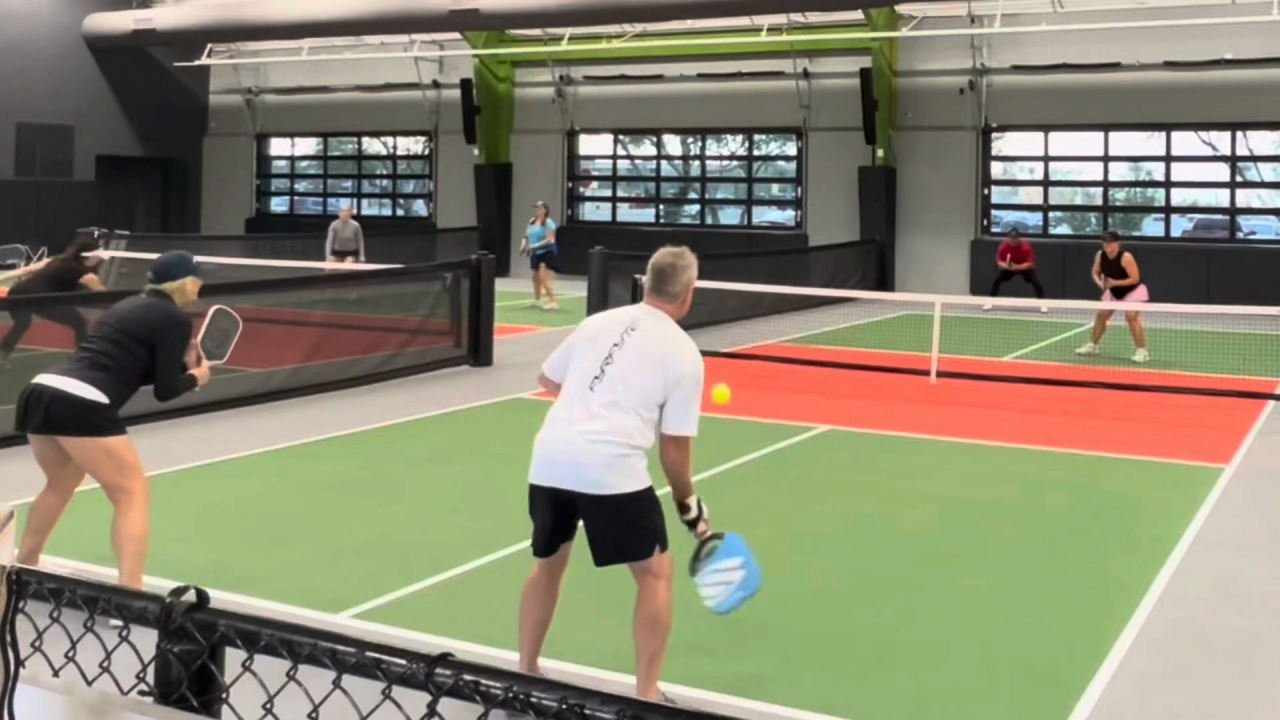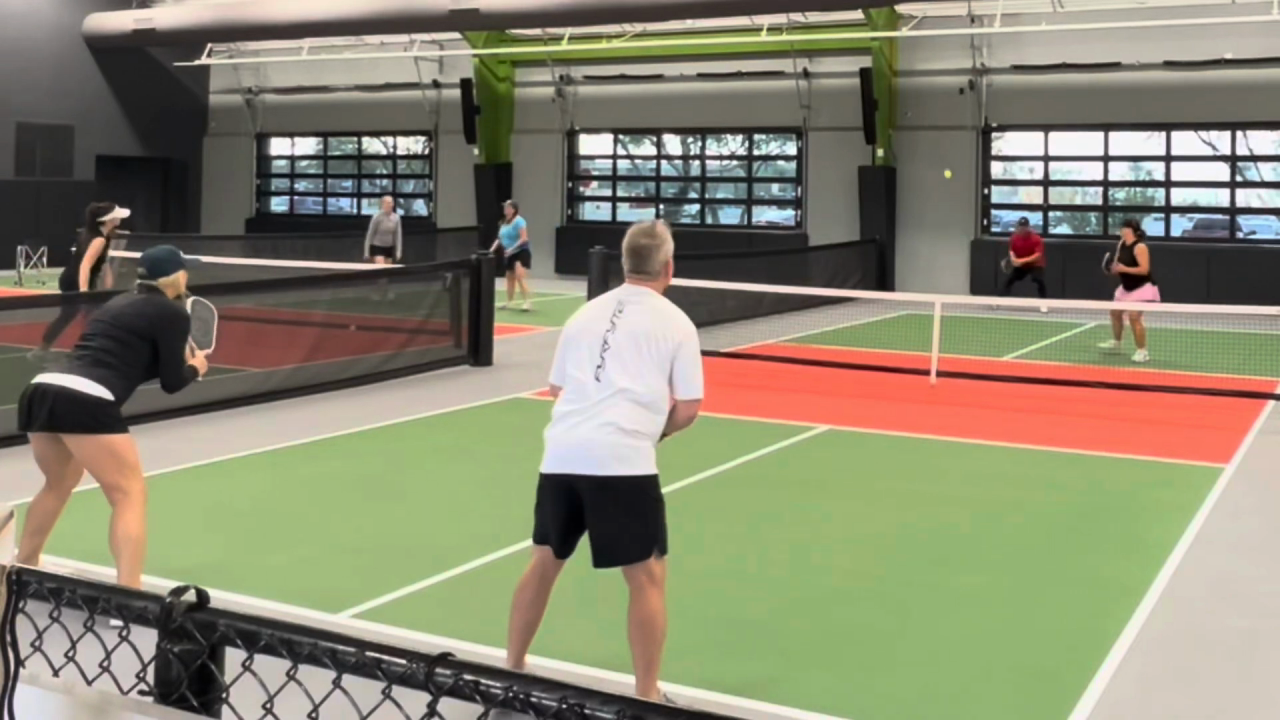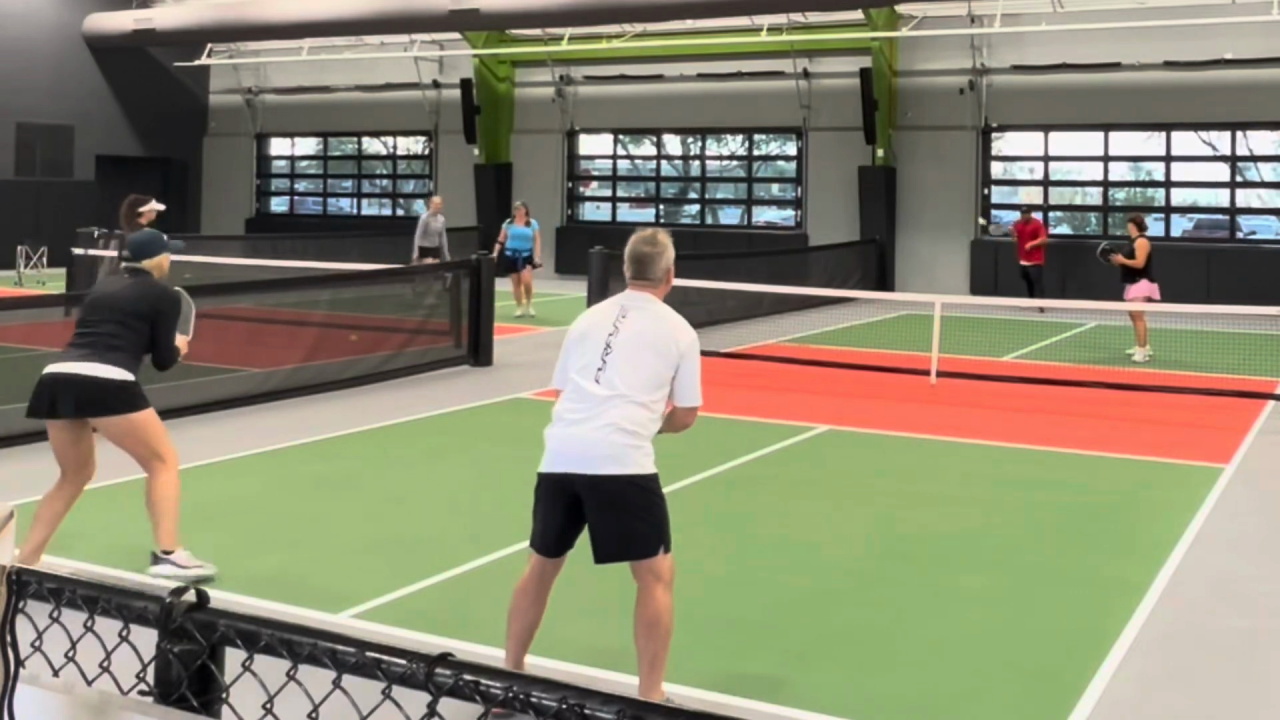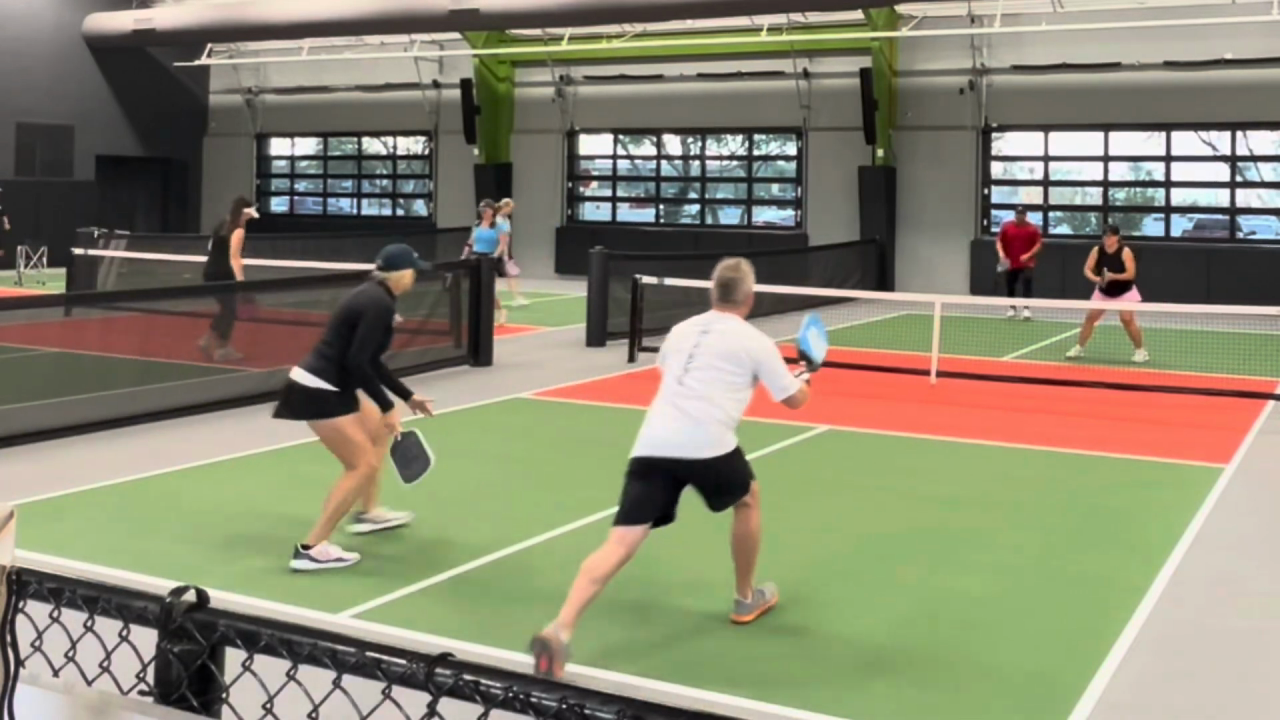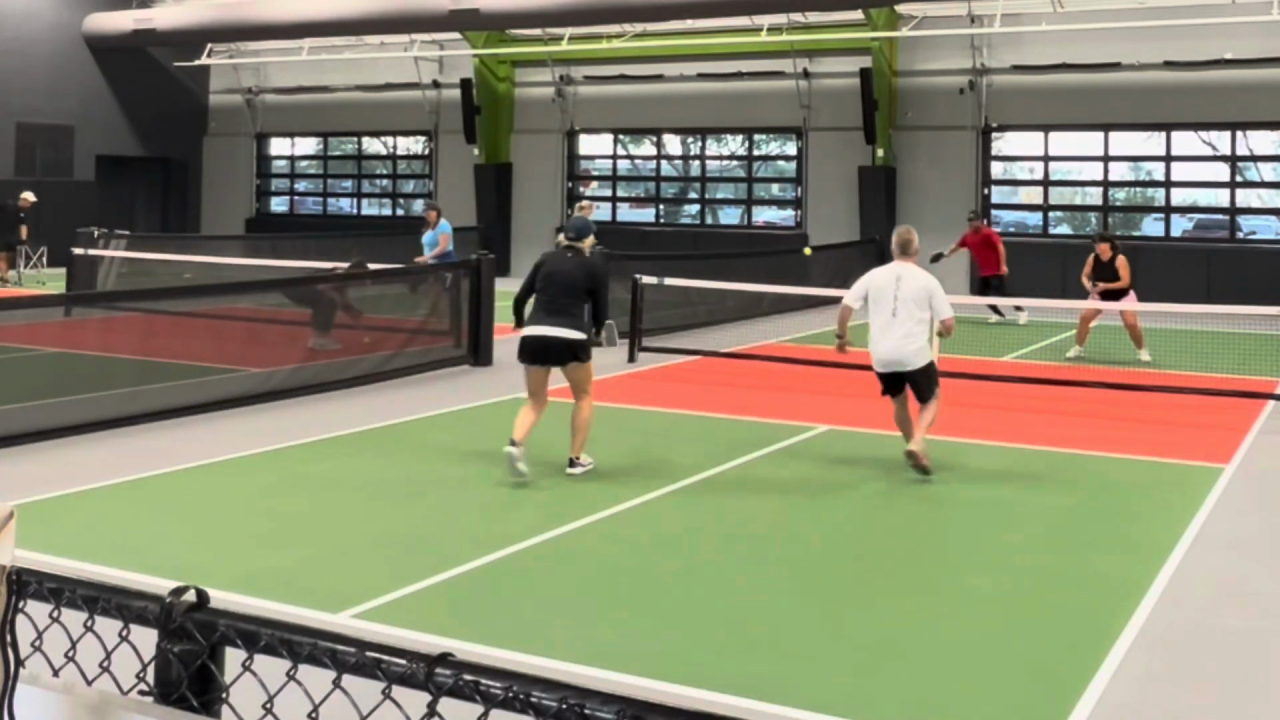
dt=1s
person 1, frame 1
left shoulder: (600, 321)
right shoulder: (684, 357)
left elbow: (548, 381)
right elbow: (674, 447)
right wrist: (687, 502)
left hip: (549, 461)
right hip: (610, 471)
left knee: (547, 564)
right knee: (655, 575)
left ankle: (524, 675)
right ankle: (647, 697)
person 1, frame 2
left shoulder: (586, 314)
right shoulder: (676, 324)
right elbow: (687, 410)
left hip: (561, 455)
right hip: (622, 462)
left knee: (544, 561)
right knee: (647, 577)
left ankle: (511, 673)
right ankle: (646, 699)
person 1, frame 3
left shoulder: (589, 318)
right shoulder: (678, 330)
right elbow: (684, 417)
left hip: (561, 456)
right hip: (621, 462)
left knee: (542, 565)
right knee: (656, 575)
left ankle: (509, 677)
right ankle: (650, 700)
person 1, frame 4
left shoulder: (681, 330)
right shoulder: (755, 342)
right elbow: (794, 399)
right wrist: (802, 374)
left hip: (651, 445)
right hip: (707, 447)
left knee: (619, 544)
right knee: (747, 503)
left ankle: (556, 633)
right ankle: (746, 599)
person 1, frame 5
left shoulder: (872, 277)
right shoulder: (928, 281)
left elbow: (846, 307)
right elbow: (948, 323)
left wrist: (841, 336)
right wrist: (943, 332)
left hip: (882, 357)
right hip: (916, 356)
left knee: (899, 402)
right knee: (931, 405)
left ankle: (913, 445)
right ankle: (916, 445)
person 2, frame 1
left shoulder: (131, 305)
right shoulder: (175, 319)
right elbow: (164, 391)
left wrist: (184, 364)
right wrist: (195, 377)
left hip: (39, 393)
right hip: (82, 406)
left knee: (62, 483)
right knee: (132, 494)
person 2, frame 2
left shoulder: (120, 302)
right shoulder: (172, 313)
right elbow: (171, 383)
left wrist: (177, 358)
right wrist: (195, 367)
left hip: (40, 391)
right hip: (85, 402)
left knee: (60, 483)
right knee: (129, 494)
person 2, frame 3
left shoulder: (104, 286)
right shoulder: (164, 295)
right elbow: (162, 361)
left wrist: (163, 342)
right wrist: (178, 348)
left hip: (57, 379)
right hip: (106, 384)
left knee: (74, 476)
right knee: (163, 462)
left ankle: (25, 567)
right ankle: (168, 554)
person 2, frame 4
left shoulder: (372, 296)
right shoulder: (379, 306)
left elbow: (369, 362)
right elbow: (359, 363)
left wrist: (407, 396)
right wrist: (388, 407)
left hip: (328, 385)
right hip: (321, 391)
left knee: (382, 432)
right knee: (364, 466)
left ankle: (367, 513)
right ankle: (311, 549)
person 2, frame 5
left shoulder: (546, 260)
right shoulder: (594, 269)
left elbow: (520, 300)
right elbow: (599, 313)
left wrist: (521, 326)
right wrist: (594, 332)
left hip: (534, 336)
right hip: (570, 338)
left knee: (535, 402)
right knee: (584, 396)
left ankle: (516, 443)
right ankle: (576, 459)
